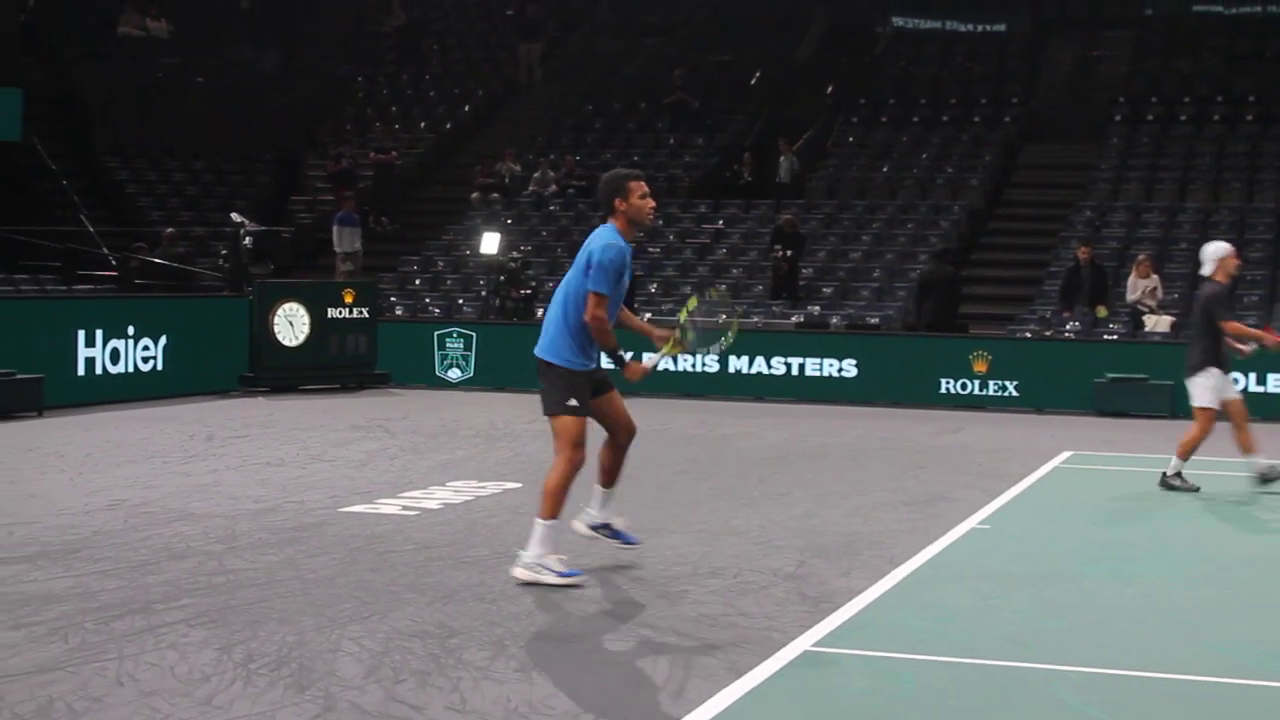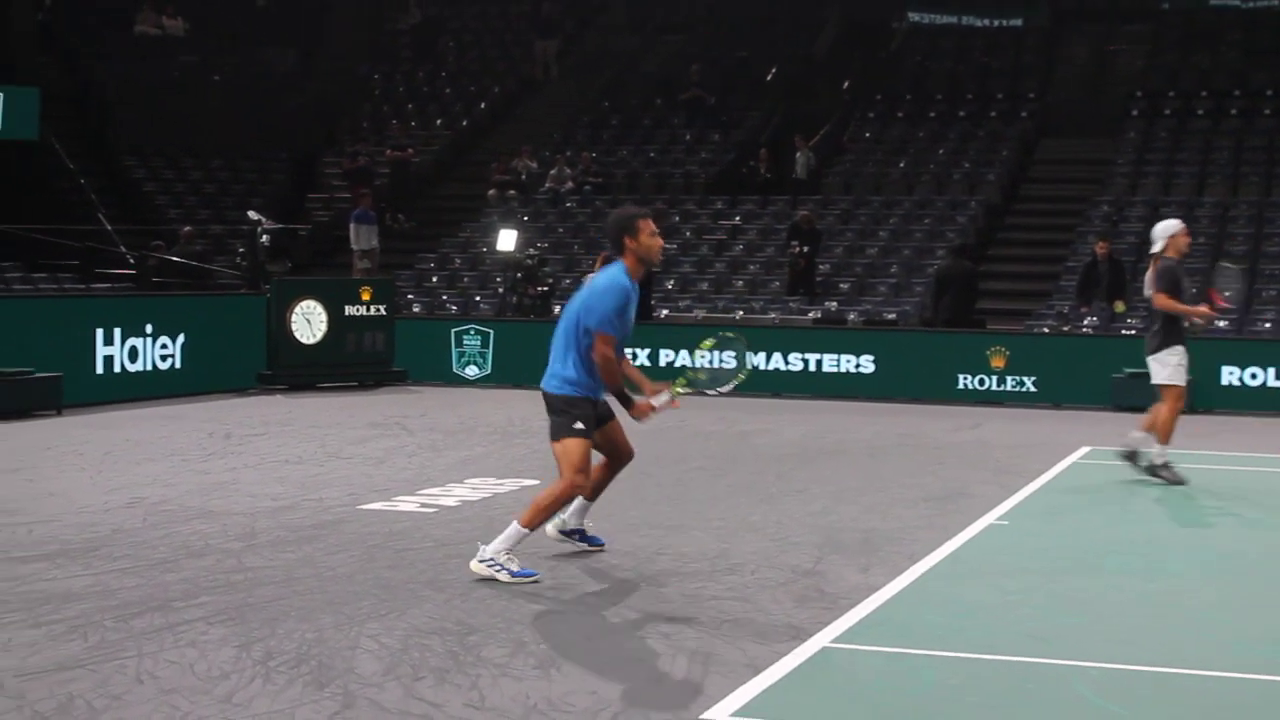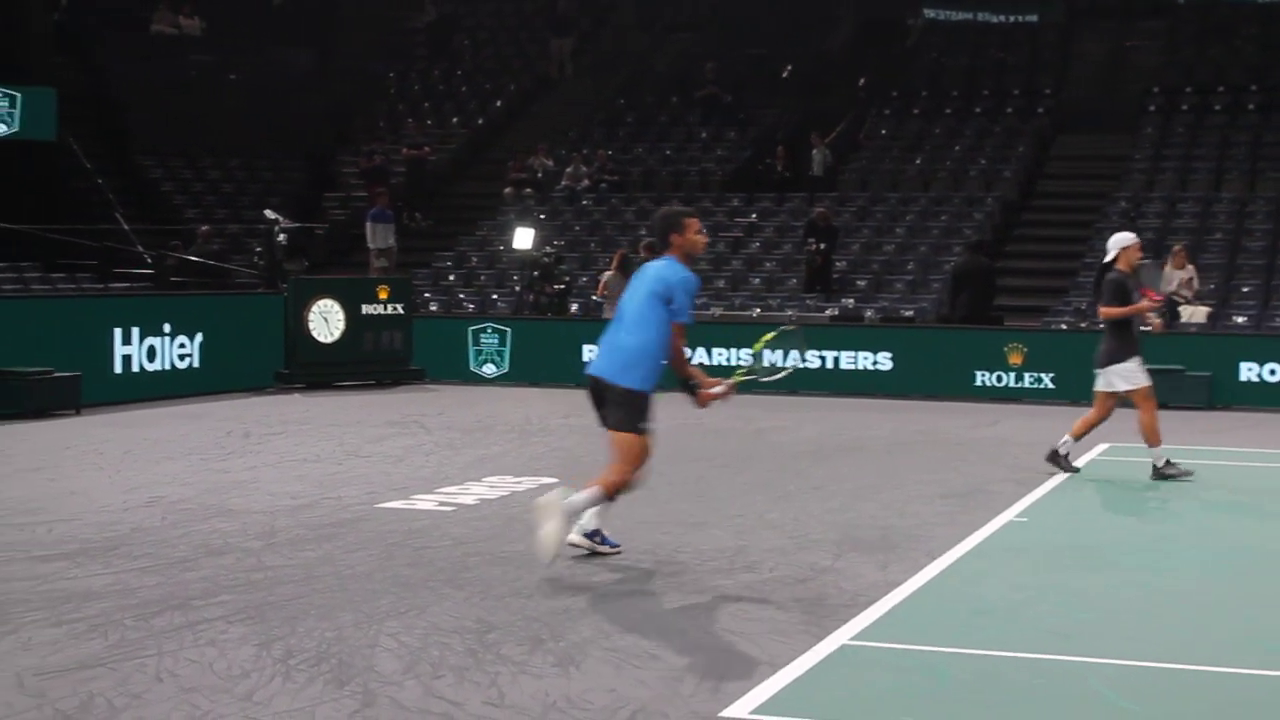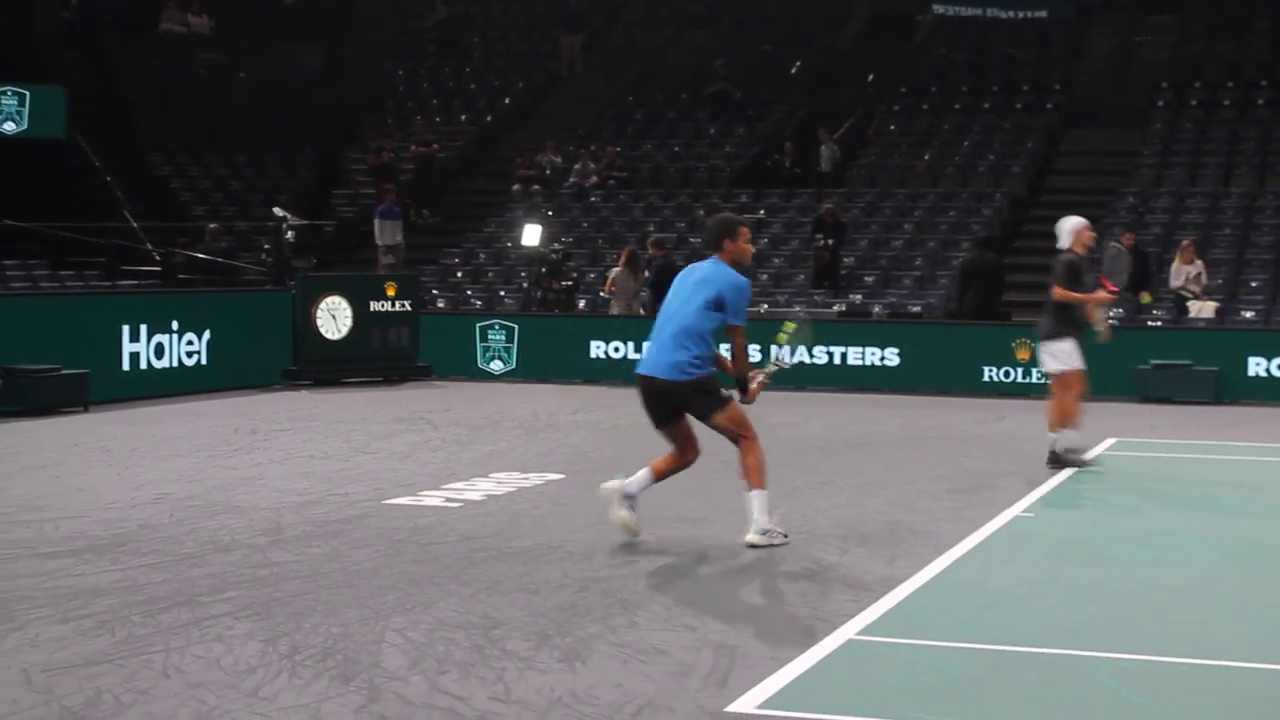
dt=0.2s
person 1, frame 1
left shoulder: (610, 240)
right shoulder: (611, 246)
right elbow: (594, 315)
left wrist: (649, 331)
right wrist: (623, 361)
left hip: (579, 359)
right hip: (564, 359)
left knee: (623, 430)
right knee: (570, 456)
left ankle: (598, 517)
right ankle: (535, 559)
person 1, frame 2
left shoulder: (625, 282)
right shoulder: (614, 286)
right elbow: (602, 355)
left wrist: (646, 385)
right wrist: (628, 401)
left hip: (585, 389)
right hip: (568, 390)
left knee: (621, 454)
right knee: (573, 481)
left ankle: (569, 524)
right ankle: (494, 554)
person 1, frame 3
left shoulder: (651, 270)
right shoulder: (683, 277)
right elbow: (674, 347)
left wrist: (702, 379)
right wrist: (693, 388)
left hip: (601, 372)
right hip: (626, 380)
left knee: (627, 460)
right knee: (625, 472)
left ankle: (588, 528)
right ankle: (563, 507)
person 1, frame 4
left shoulder: (690, 271)
right shoulder: (736, 282)
right elbow: (738, 344)
left wrist: (735, 371)
right wrist: (743, 385)
left hip: (650, 374)
right hip: (687, 376)
left knee: (685, 452)
right knee: (747, 439)
left ankle: (626, 491)
right ankle: (761, 526)
person 2, frame 1
left shoulder: (1215, 290)
right shoulder: (1216, 291)
right elbow: (1228, 327)
left wrist: (1237, 347)
left hip: (1214, 367)
right hip: (1203, 368)
left knee: (1240, 417)
right knee: (1204, 425)
right ankle: (1172, 474)
person 2, frame 2
left shoulder: (1172, 267)
right shoulder: (1167, 267)
right elbow: (1160, 302)
left wrist: (1195, 313)
right wrist: (1195, 312)
left hip: (1170, 343)
right hip: (1166, 344)
left knee: (1169, 403)
right knee: (1173, 402)
left ankle: (1133, 447)
right ankle: (1159, 462)
person 2, frame 3
left shoulder: (1128, 279)
right shoulder: (1113, 279)
left elbow: (1136, 309)
right elbow: (1105, 313)
left wrist: (1151, 316)
right wrist: (1134, 309)
left hip: (1115, 355)
right hip: (1120, 356)
left knee: (1101, 410)
right knee: (1147, 406)
left ankle: (1060, 450)
right ankle: (1161, 465)
person 2, frame 4
left shoulder: (1080, 262)
right shoulder: (1068, 261)
left elbow: (1082, 300)
right elbow: (1058, 294)
left wrist: (1098, 319)
right wrist: (1092, 298)
left hip: (1063, 336)
right hip: (1058, 336)
left knee: (1062, 394)
right knee: (1075, 389)
left ankle: (1057, 450)
right ankle: (1063, 446)
